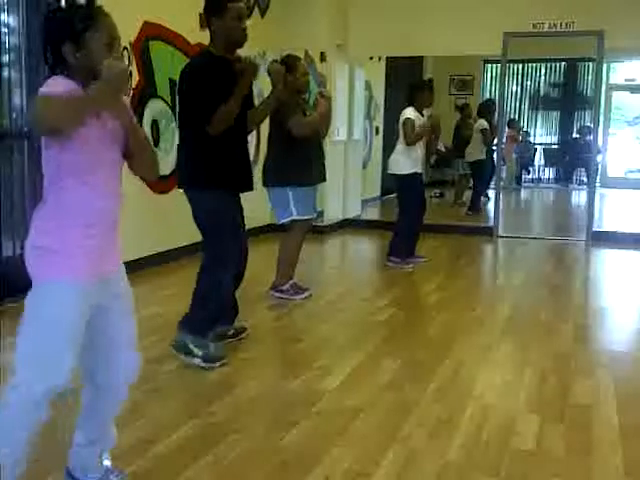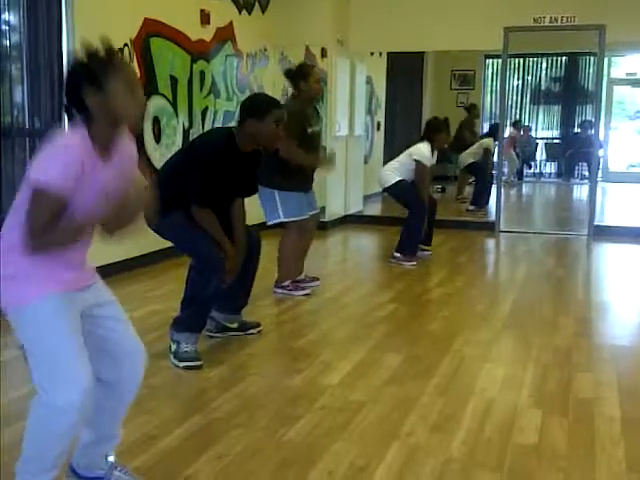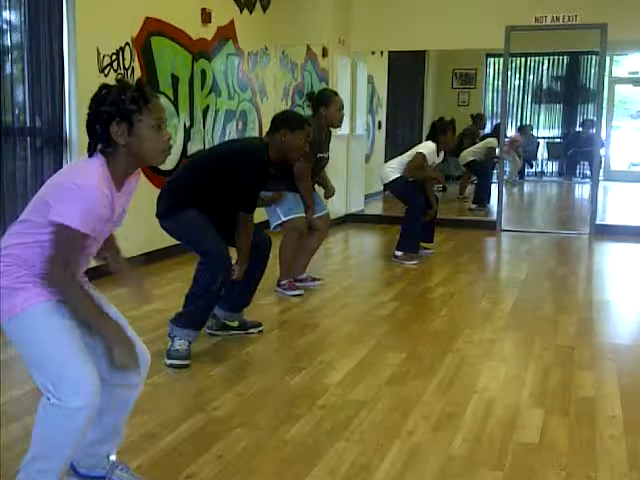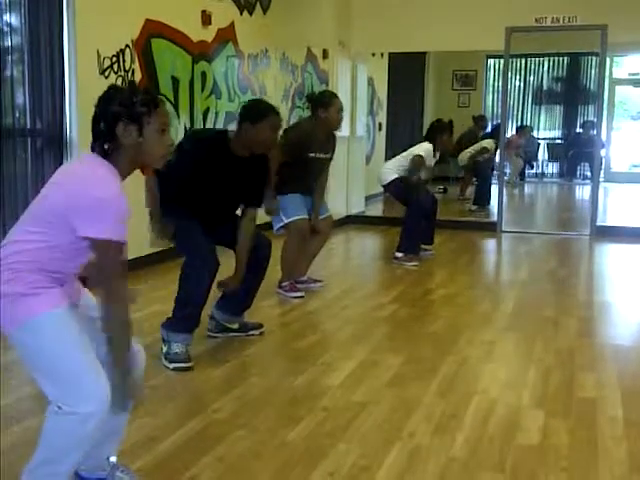
dt=1s
person 1, frame 1
left shoulder: (107, 101)
right shoulder: (60, 92)
left elbow: (148, 170)
right elbow: (48, 120)
left wrist: (123, 109)
right wrist: (104, 90)
left hip: (105, 260)
right hip: (63, 262)
left knee: (119, 367)
right knee: (40, 378)
person 1, frame 2
left shoulder: (123, 147)
right shoulder: (67, 152)
left elbow: (109, 223)
right elbow: (37, 237)
left wrist: (129, 204)
right wrist: (113, 206)
left hip: (77, 277)
left knee: (127, 363)
right knee: (70, 387)
person 1, frame 3
left shoulder: (126, 178)
right shoulder: (87, 186)
right elbow: (58, 275)
left wrist: (117, 261)
right wrist: (112, 337)
left hip: (65, 285)
left knee: (132, 364)
right knee: (78, 390)
person 1, frame 4
left shoulder: (91, 167)
right shoulder: (106, 194)
right elbow: (112, 293)
right wrist: (123, 371)
left hip: (53, 286)
left knee: (128, 359)
right knee: (89, 397)
person 2, frame 1
left shoulder: (234, 66)
right shoulder: (200, 69)
left elbow: (244, 125)
right elbow: (213, 126)
left wrist: (276, 92)
right wrist: (243, 87)
left hip: (226, 177)
right hip: (204, 179)
left knee: (235, 251)
right knee: (223, 255)
left ankle: (220, 322)
right ankle: (192, 334)
person 2, frame 2
left shoulder: (251, 154)
right shoulder: (213, 149)
left elbow: (236, 201)
right elbow: (199, 209)
left wrist: (239, 246)
right wrist: (228, 247)
left hip: (209, 205)
right hip: (168, 207)
left knee: (251, 244)
right knee: (210, 258)
left ankle: (223, 317)
right ankle: (183, 336)
person 2, frame 3
left shoulder: (259, 153)
right shoulder: (255, 158)
left elbow: (239, 203)
right elbow: (244, 216)
left wrist: (271, 200)
right wrist: (242, 261)
left hip: (207, 205)
right hip: (178, 205)
left knee: (260, 243)
right knee: (217, 257)
left ankle: (225, 316)
right ankle: (181, 333)
person 2, frame 4
left shoulder: (258, 164)
right shoulder: (204, 144)
left elbow: (249, 214)
right elbow: (155, 178)
left wrist: (240, 270)
right wrist: (159, 221)
left hip: (216, 214)
right hip: (177, 209)
left knee: (260, 246)
right knee: (203, 257)
left ankle: (226, 318)
right ankle: (176, 336)
person 3, frame 1
left shoulder: (300, 101)
right shoulder: (284, 102)
left elbow: (320, 133)
right elbow: (301, 129)
left wrist: (326, 108)
right wrist: (321, 110)
left hip: (304, 175)
right hip: (287, 177)
left knee: (301, 227)
right knee: (297, 227)
left ankle: (288, 281)
right ankle: (280, 285)
person 3, frame 2
left shoulder: (311, 109)
right shoulder: (294, 111)
left elbow: (311, 145)
right elbow: (287, 151)
left wrist: (320, 157)
right wrist: (315, 162)
left hip: (298, 178)
right hip: (279, 179)
left knee: (310, 223)
right knee: (295, 226)
left ankle: (297, 274)
right ankle: (282, 281)
person 3, frame 3
left shoulder: (325, 133)
left elbow: (316, 167)
right elbow: (301, 173)
left wrist: (327, 184)
right wrist: (310, 206)
left hip: (298, 184)
right hip: (276, 183)
left knee: (321, 224)
right knee: (297, 226)
left ankle: (298, 274)
right ankle: (283, 280)
person 3, frame 4
left shoulder: (330, 138)
right shoulder: (300, 132)
left elbow: (322, 174)
left wrist: (317, 208)
left hip: (305, 188)
right hip: (282, 188)
left knee: (323, 227)
right knee: (299, 228)
left ankle: (300, 276)
right ankle: (285, 282)
person 4, frame 1
left shoulder: (423, 116)
right shoulder: (409, 114)
left elbow: (427, 149)
right elbow: (409, 140)
left wrist: (433, 131)
right wrist: (427, 127)
left hip: (415, 169)
right hip: (404, 168)
left knee: (418, 209)
right knee: (408, 211)
left ankle: (407, 253)
right ankle: (395, 256)
person 4, frame 2
left shoulder: (432, 151)
right shoulder: (423, 152)
left elbow: (426, 184)
right elbow: (421, 185)
left wrist: (428, 205)
right wrist: (424, 210)
left hip: (403, 179)
right hip: (391, 178)
left knee: (430, 204)
right knee: (418, 207)
left ankle: (417, 245)
right ankle: (401, 253)
person 4, frame 3
left shoulder: (440, 153)
right shoulder: (429, 149)
left elbow: (426, 179)
right elbow: (407, 171)
left wrist: (433, 203)
right wrist: (432, 175)
left hip: (408, 176)
right hip: (392, 174)
left knee: (429, 203)
right knee: (416, 204)
left ankle: (421, 243)
right ankle: (402, 252)
person 4, frame 4
left shoulder: (434, 151)
right shoulder: (426, 150)
left elbow: (420, 177)
right elbow: (411, 174)
right wrist: (422, 194)
left hip: (403, 176)
right hip: (391, 176)
left knee: (430, 202)
right knee: (417, 205)
left ankle: (422, 244)
right ankle: (403, 253)
